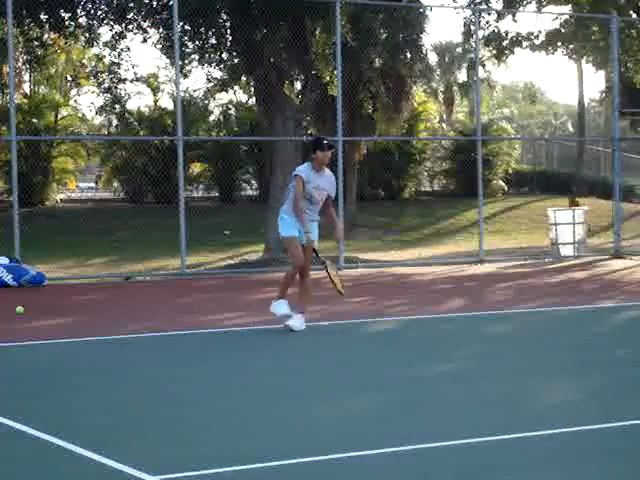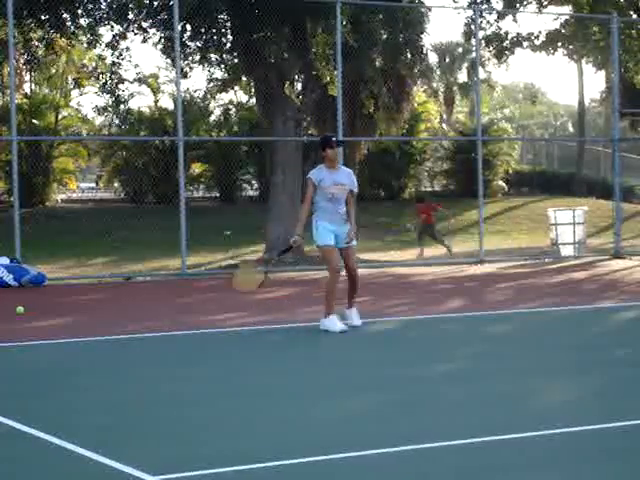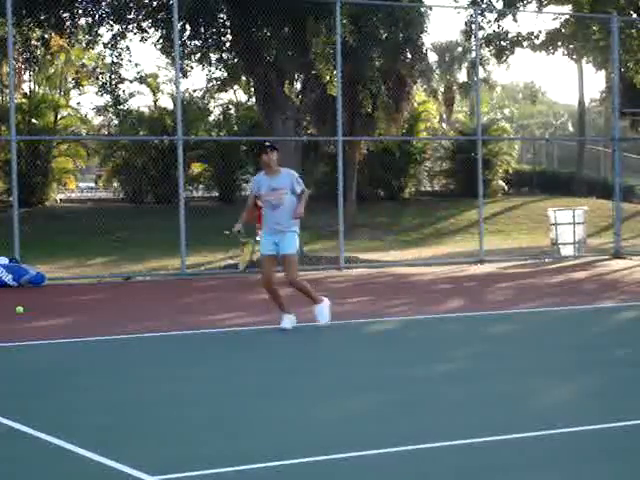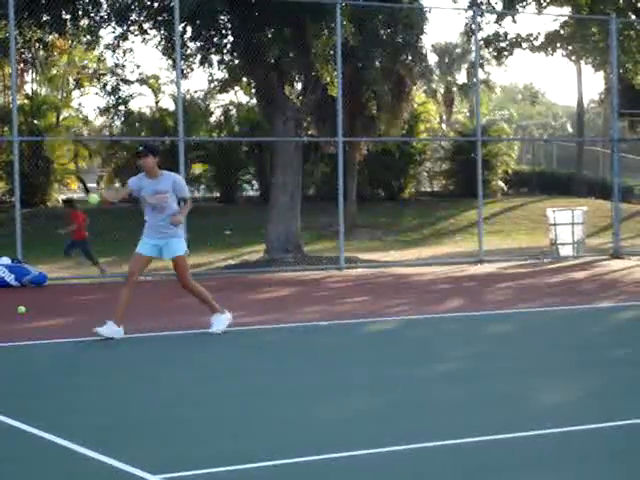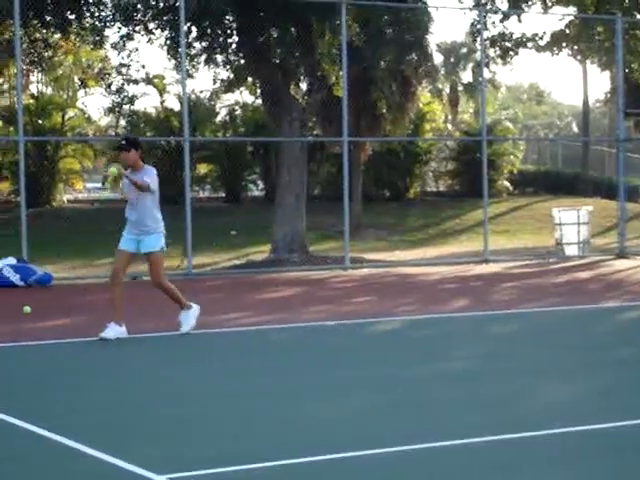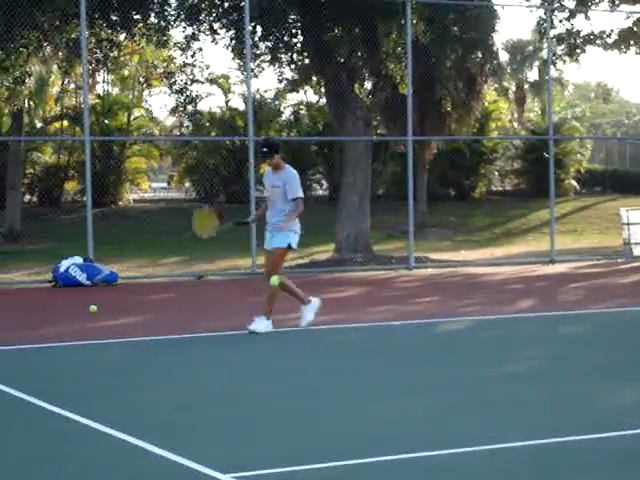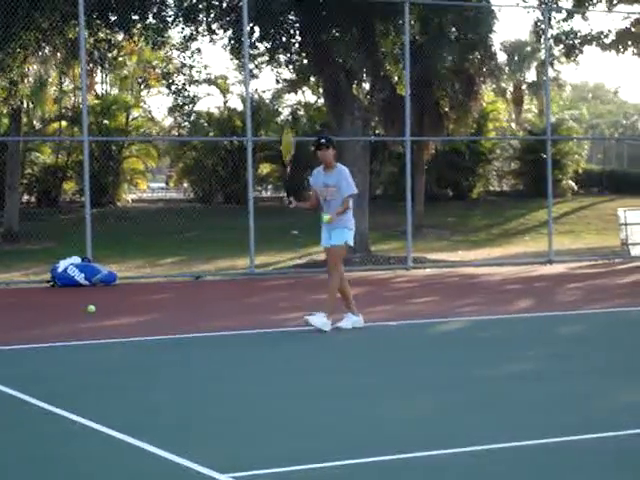
dt=0.7s
person 1, frame 1
left shoulder: (330, 177)
right shoulder: (302, 172)
left elbow: (328, 206)
right elbow: (297, 202)
left wrist: (338, 227)
right wrist: (305, 230)
left hip: (311, 224)
right hip: (290, 220)
left knee: (305, 270)
right knee: (298, 262)
left ankle: (298, 315)
right ankle: (280, 300)
person 1, frame 2
left shoulder: (348, 174)
right shoulder: (316, 175)
left elbow: (350, 203)
right elbow: (306, 204)
left wrist: (352, 227)
right wrist: (298, 232)
left hip: (344, 227)
right hip: (323, 225)
left knee: (353, 271)
right knee: (335, 269)
left ankle: (351, 308)
right ankle: (328, 317)
person 1, frame 3
left shoulder: (291, 176)
right shoulder: (257, 181)
left elbow: (304, 193)
right elbow: (249, 207)
left wrist: (300, 208)
right wrist: (240, 224)
left hip: (288, 231)
right hip: (268, 234)
left knee: (292, 280)
right knee: (267, 280)
left ankle: (319, 301)
right ankle: (286, 313)
person 1, frame 4
left shoulder: (174, 179)
right shoulder: (137, 181)
left elbow: (188, 202)
right elbow: (116, 197)
left wrist: (181, 215)
right wrist: (100, 194)
left hip: (173, 236)
right hip: (150, 237)
left knee: (186, 282)
right knee: (130, 277)
left ankle: (220, 314)
right ankle: (116, 325)
person 1, frame 5
left shoulder: (149, 172)
right shoulder: (127, 176)
left elbow: (142, 186)
left wrist: (125, 173)
left hip: (153, 233)
right hip: (131, 232)
left knee: (158, 280)
right knee: (116, 276)
left ankle: (188, 308)
right ankle: (117, 325)
person 1, frame 6
left shoulder: (290, 174)
right shoulder: (268, 174)
left elbow: (299, 205)
left wrist: (288, 222)
right wrist: (256, 216)
left hip: (286, 230)
right hip: (271, 229)
left knee: (273, 274)
right knee: (271, 276)
left ankle: (266, 318)
right ankle: (307, 302)
person 1, frame 7
left shoulder: (342, 172)
right shoulder: (316, 174)
left elbow: (346, 202)
right elbow: (314, 203)
left wrist: (334, 215)
right wrist: (297, 203)
left hip: (343, 226)
right hip: (327, 227)
left knee: (333, 270)
right knee: (337, 271)
left ankle: (326, 316)
right ankle: (354, 314)
